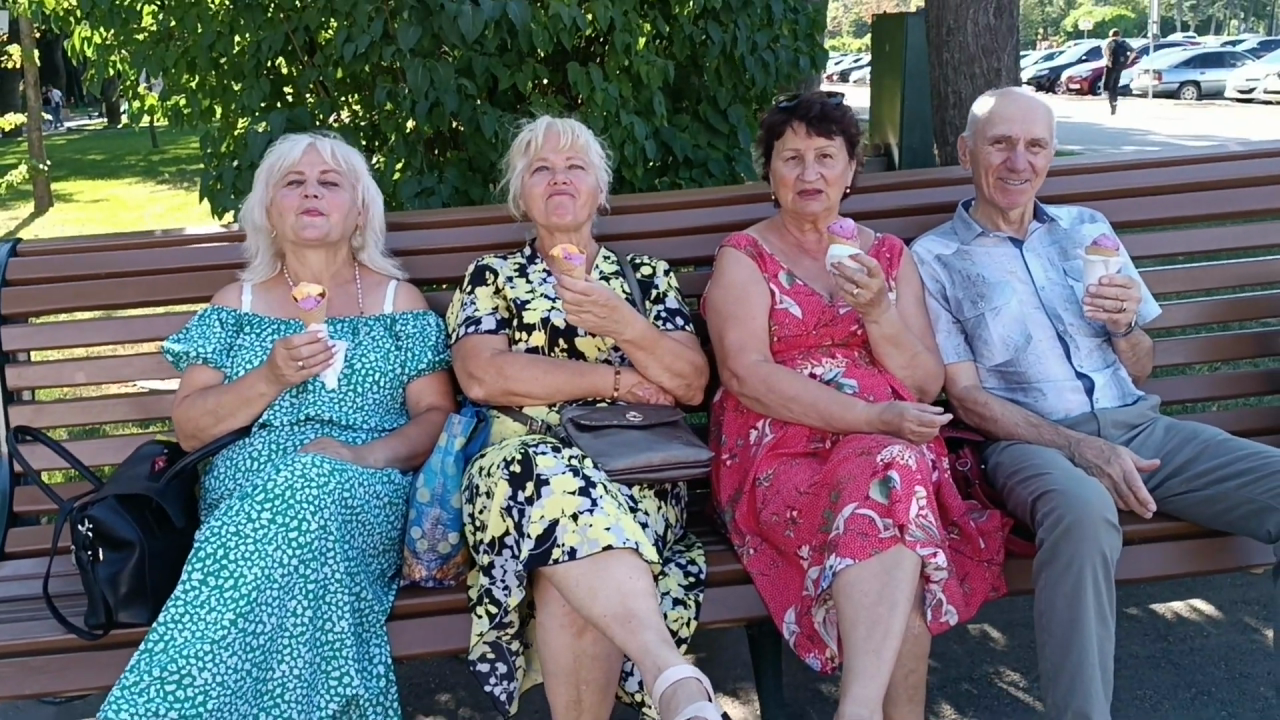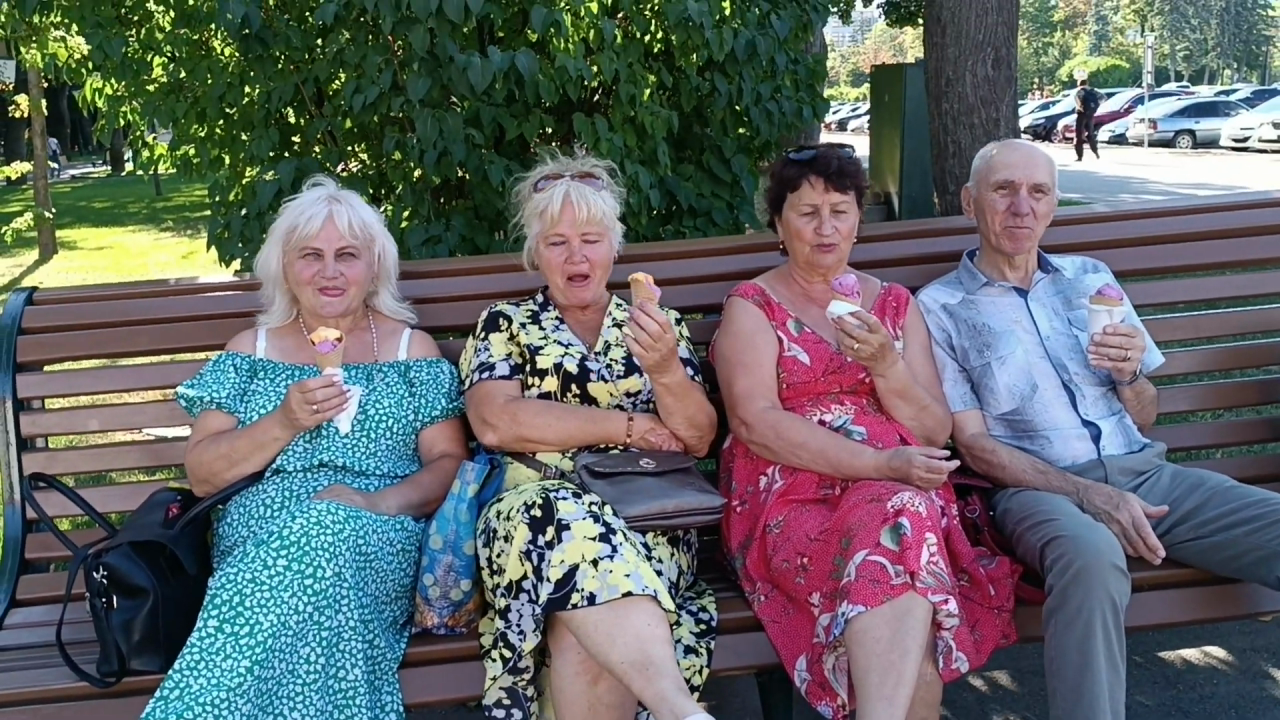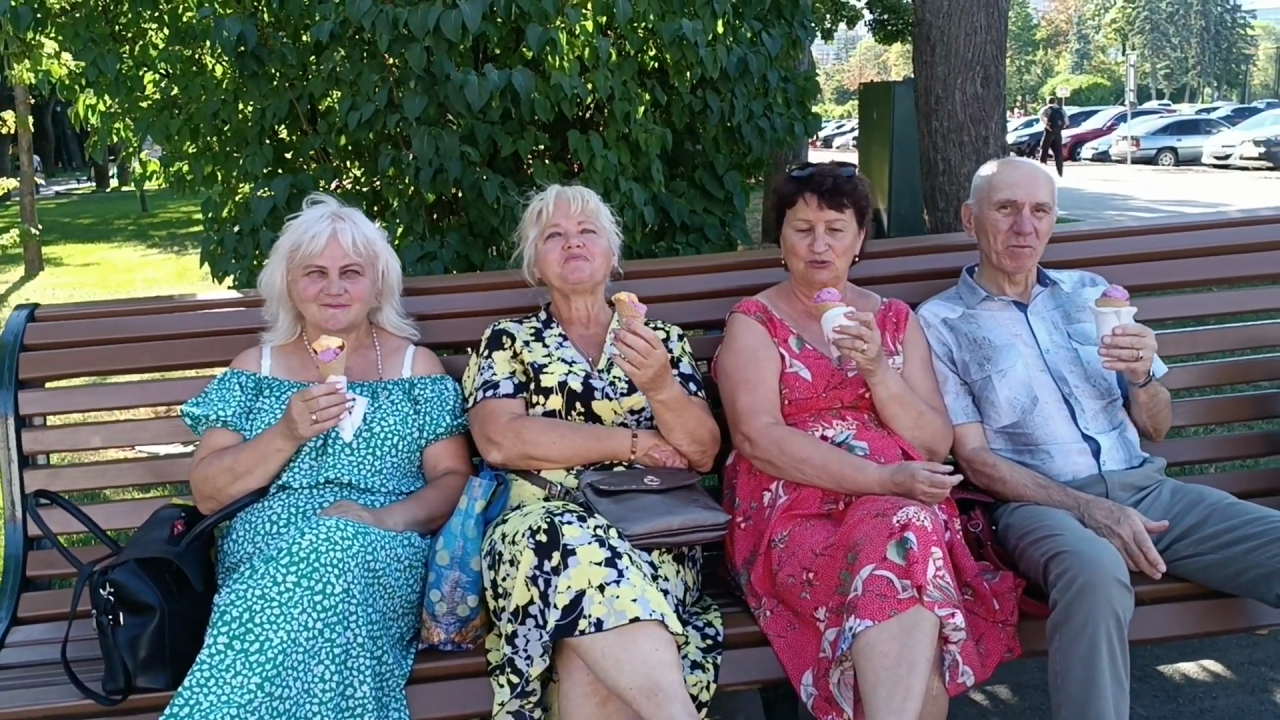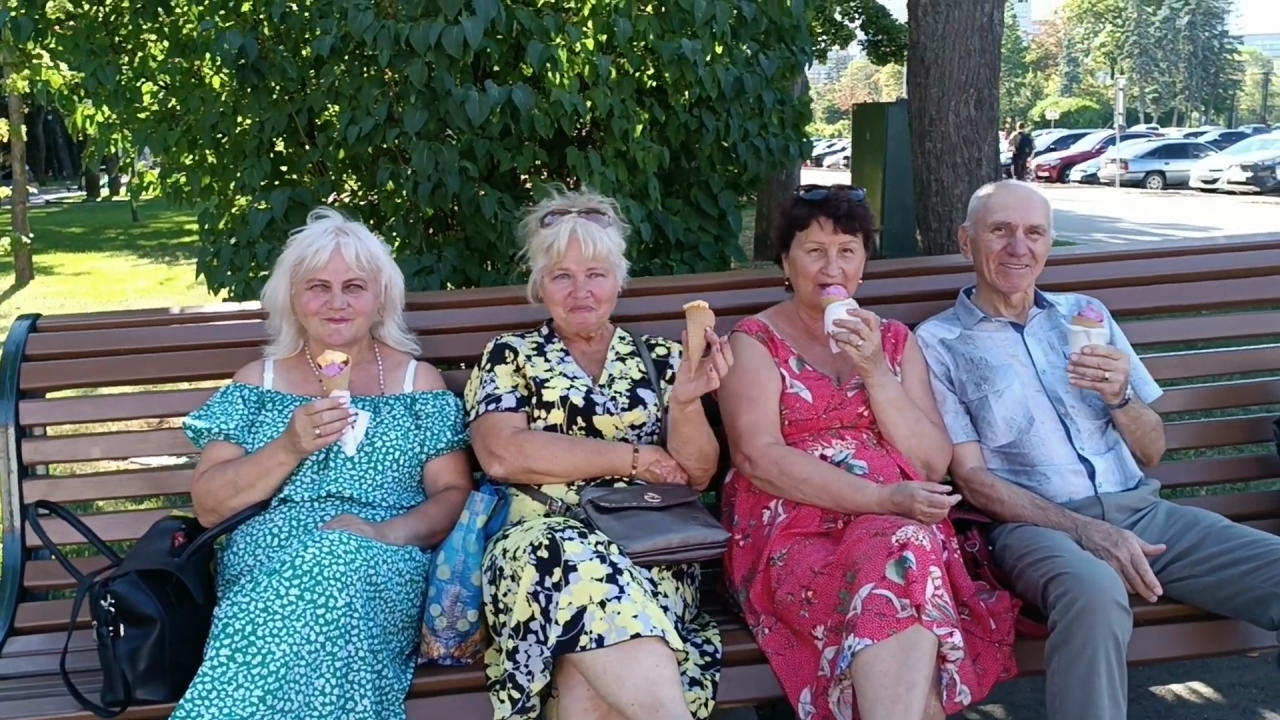
dt=0.7s
person 1, frame 1
left shoulder: (1088, 227)
right shoulder: (935, 258)
left elbow: (1139, 371)
right elbow: (967, 396)
left wrist: (1124, 327)
right wrist: (1081, 447)
left hip: (1138, 426)
right hip: (1032, 441)
right knee: (1082, 510)
person 1, frame 2
left shoulder: (1091, 276)
right shoulder: (940, 307)
right elbow: (975, 444)
left wrist: (1129, 375)
right wrist: (1087, 493)
left hip: (1145, 472)
right hip: (1038, 488)
right knee: (1091, 556)
person 1, frame 3
left shoulder: (1089, 291)
right shoulder: (941, 322)
left elbow: (1156, 427)
right elbow: (975, 457)
left wrist: (1144, 376)
right wrist: (1088, 507)
left hip: (1144, 486)
right hip: (1040, 502)
right knee: (1095, 571)
person 1, frame 4
left shoulder: (1086, 314)
right shoulder: (938, 343)
left elbow: (1152, 452)
right elbow: (973, 478)
left wrist: (1119, 396)
right wrist: (1084, 530)
left hip: (1140, 509)
right hip: (1036, 523)
right knee: (1094, 592)
person 2, frame 1
left shoulder: (889, 254)
right shoulder: (743, 257)
left elbow: (926, 385)
right elbow: (747, 377)
left wrist: (877, 313)
right wrist: (872, 416)
left hip: (888, 442)
right hip: (780, 450)
left knee: (892, 476)
right knee: (888, 489)
person 2, frame 2
left shoulder: (895, 302)
right shoulder: (751, 306)
left elbow: (934, 432)
right elbow: (756, 424)
left wrist: (884, 363)
right wrist: (880, 464)
left hip: (898, 487)
right hip: (790, 496)
left knee: (898, 521)
right knee: (899, 534)
person 2, frame 3
left shoulder: (895, 318)
right shoulder: (754, 322)
left elbow: (935, 445)
right elbow: (759, 439)
left wrist: (877, 370)
right wrist: (883, 478)
left hip: (897, 501)
right hip: (793, 510)
left knee: (906, 533)
right knee: (902, 552)
person 2, frame 4
left shoulder: (895, 339)
right shoulder: (755, 341)
left elbow: (933, 464)
right elbow: (759, 459)
left wrist: (876, 373)
right wrist: (883, 499)
left hip: (899, 522)
right hip: (792, 529)
left knee: (903, 557)
right knee: (903, 569)
person 3, frame 1
left shoulder: (647, 275)
right shoulder: (492, 275)
left elbow: (692, 384)
right elbow: (483, 377)
left wrist: (622, 326)
right wrist: (616, 380)
right hip: (527, 466)
left knee: (578, 572)
right knee: (552, 482)
person 3, frame 2
left shoulder: (659, 323)
right shoulder: (504, 324)
left elbow: (699, 437)
right elbow: (496, 424)
left wrist: (665, 370)
right wrist: (630, 426)
right hip: (540, 510)
right knee: (566, 526)
person 3, frame 3
left shoulder: (662, 337)
right shoulder: (508, 340)
left elbow: (703, 452)
right elbow: (500, 441)
left wrist: (659, 385)
right wrist: (634, 442)
right hip: (545, 527)
right knee: (573, 550)
person 3, frame 4
left shoulder: (659, 354)
right shoulder: (510, 355)
left elbow: (699, 473)
right elbow: (502, 455)
left wrist: (685, 400)
right wrist: (635, 458)
right hip: (545, 543)
right knee: (575, 566)
person 4, frame 1
left shoulder: (399, 300)
right shoulder: (235, 304)
left elbow: (437, 416)
right elbow: (188, 429)
left wrist: (366, 456)
right wrist: (270, 378)
left hip: (360, 495)
right hip: (249, 493)
left knee: (307, 487)
right knee: (284, 515)
person 4, frame 2
left shoulder: (412, 349)
right shoulder: (251, 350)
left elbow: (449, 463)
right elbow: (201, 475)
left wrist: (380, 503)
right wrist: (284, 423)
left hip: (376, 539)
right hip: (261, 535)
left knee: (330, 534)
right knee: (315, 546)
person 4, frame 3
left shoulder: (416, 365)
right shoulder: (255, 367)
left elbow: (455, 480)
right elbow: (207, 493)
left wrist: (386, 518)
right wrist: (287, 433)
left hip: (380, 556)
right hip: (266, 552)
left knee: (338, 547)
right knee: (322, 556)
person 4, frame 4
left shoulder: (417, 380)
right shoulder: (257, 382)
left elbow: (454, 496)
right elbow: (208, 507)
left wrist: (387, 533)
right wrist: (288, 449)
left hip: (381, 567)
right hip: (267, 564)
left knee: (340, 563)
right knee: (327, 571)
